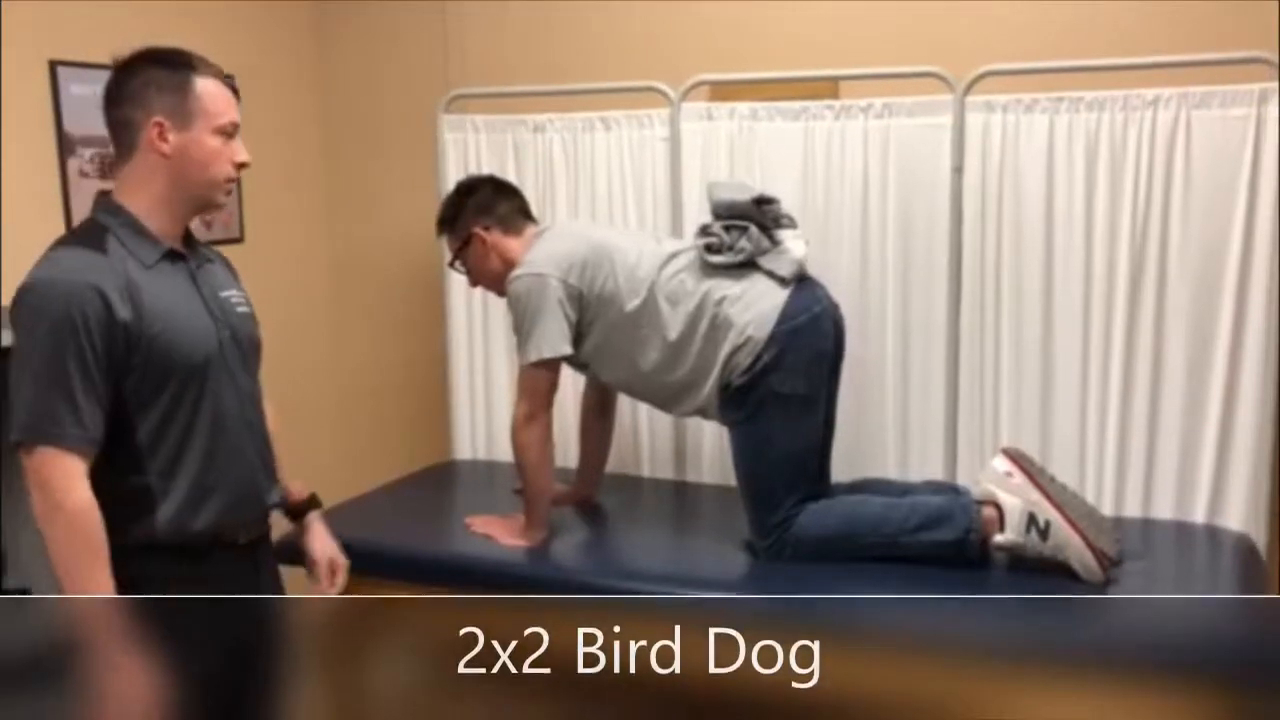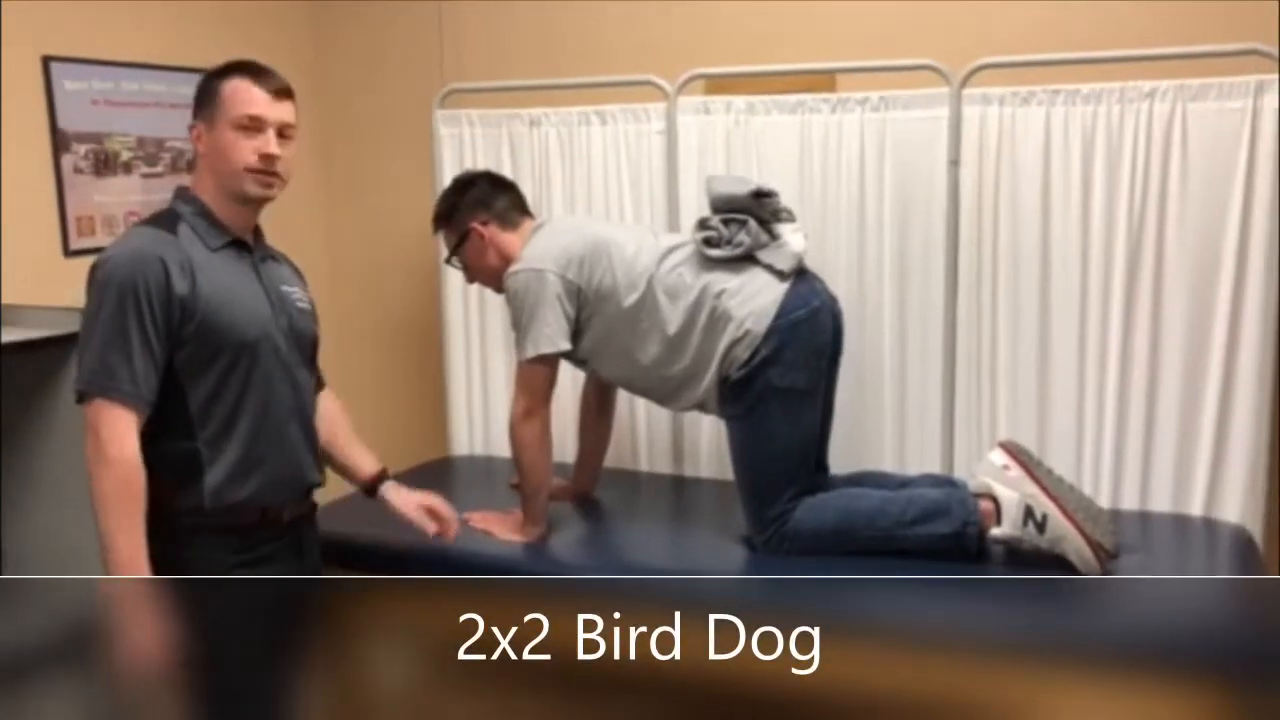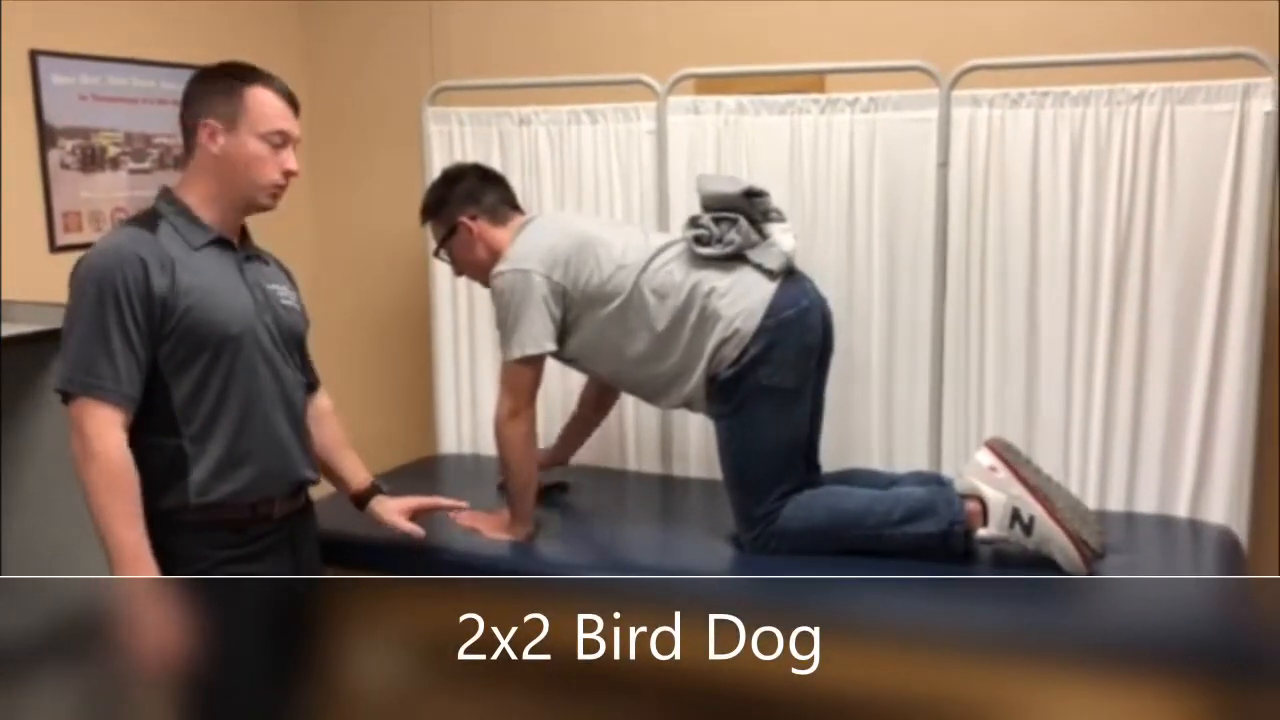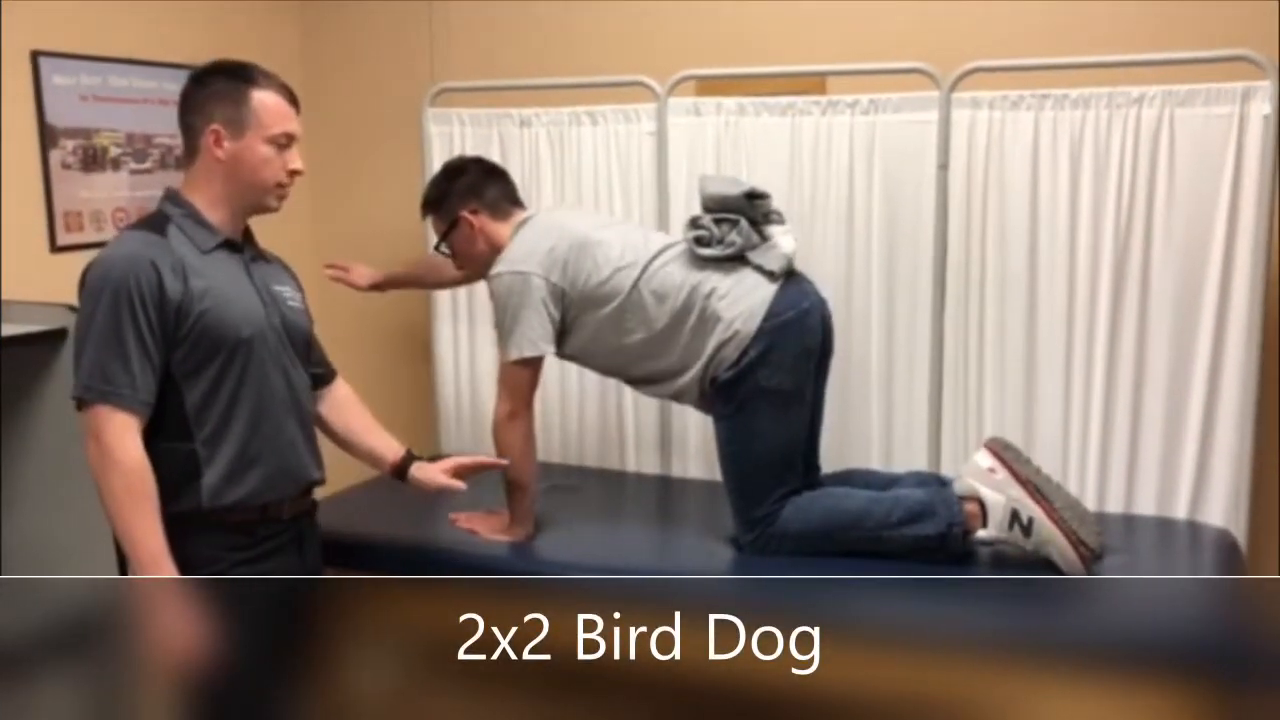
dt=1s
person 1, frame 1
left shoulder: (536, 277)
right shoulder: (569, 253)
left elbow: (532, 416)
right elbow: (600, 384)
left wrist: (532, 524)
right wrist: (582, 487)
left hip: (769, 343)
right hip: (797, 315)
left knee: (783, 534)
right knee: (799, 504)
left ankle: (995, 520)
right ankle: (989, 497)
person 1, frame 2
left shoulder: (535, 273)
right shoulder: (569, 247)
left elbow: (530, 412)
right elbow: (601, 381)
left wrist: (530, 520)
right wrist: (581, 483)
left hip: (767, 338)
right hip: (795, 309)
left knee: (781, 526)
right knee: (798, 495)
left ankle: (993, 514)
right ankle: (986, 489)
person 1, frame 3
left shoulder: (519, 271)
right shoulder: (557, 240)
left elbow: (515, 412)
right elbow: (610, 369)
left wrist: (518, 519)
right wrist: (553, 459)
left hip: (756, 338)
right hip: (785, 308)
left knee: (769, 524)
right knee: (790, 492)
left ankle: (979, 513)
right ankle: (972, 488)
person 1, frame 4
left shoulder: (520, 274)
right shoulder: (543, 234)
left elbow: (513, 413)
right elbow: (467, 267)
left wrist: (517, 520)
right wrist: (383, 280)
left hip: (751, 343)
right hip: (784, 309)
left knee: (767, 526)
right knee: (788, 494)
left ankle: (976, 513)
right ankle: (970, 485)
person 2, frame 1
left shoulder: (214, 271)
right shoulder: (77, 285)
right elbow: (57, 479)
left wrist: (306, 514)
right wrist: (108, 647)
left hip: (247, 567)
right hip: (160, 588)
person 2, frame 2
left shoulder: (284, 273)
right shoulder: (146, 263)
right elbow: (112, 435)
left wrist: (384, 485)
right wrist: (133, 598)
left hip: (293, 542)
right hip: (207, 559)
person 2, frame 3
left shoulder: (270, 272)
right shoulder: (128, 263)
right elbow: (98, 432)
left wrist: (369, 493)
right wrist: (142, 586)
left hip: (292, 542)
right hip: (200, 558)
person 2, frame 4
left shoulder: (273, 274)
right shoulder: (138, 266)
left elbow: (323, 389)
right elbow: (114, 442)
left wrist: (408, 465)
left hip: (296, 542)
right hip: (212, 560)
